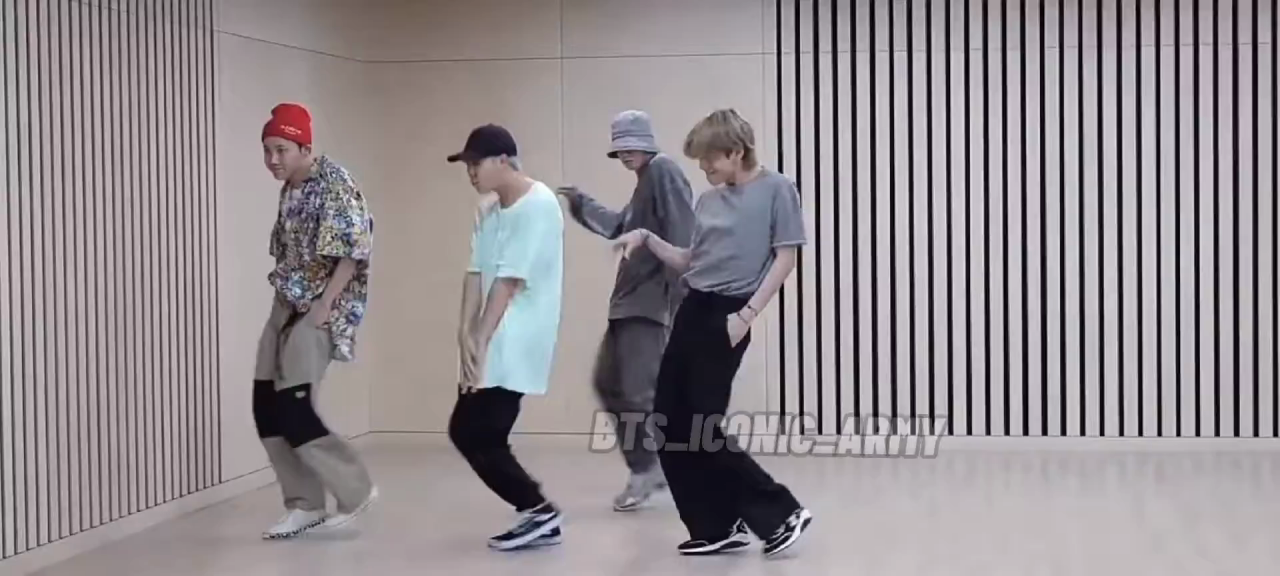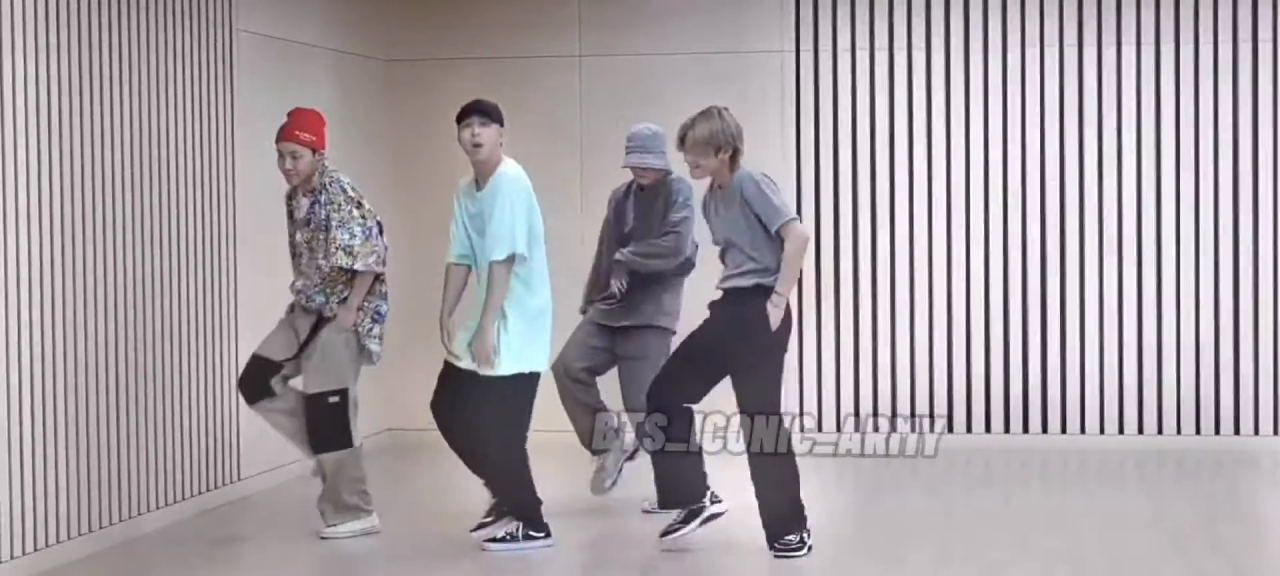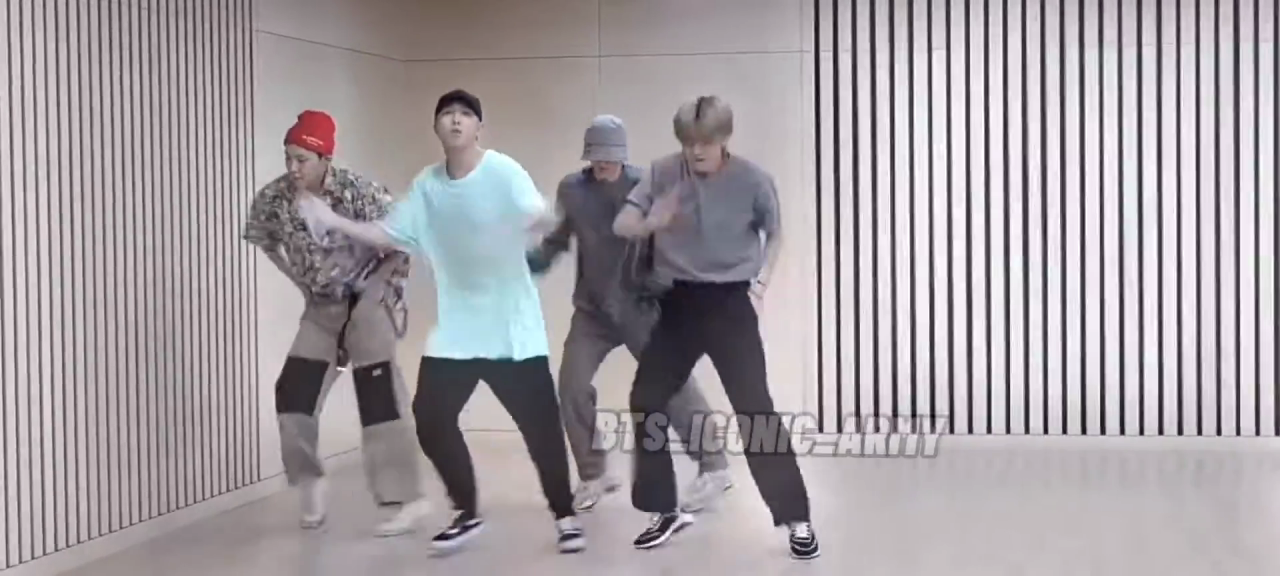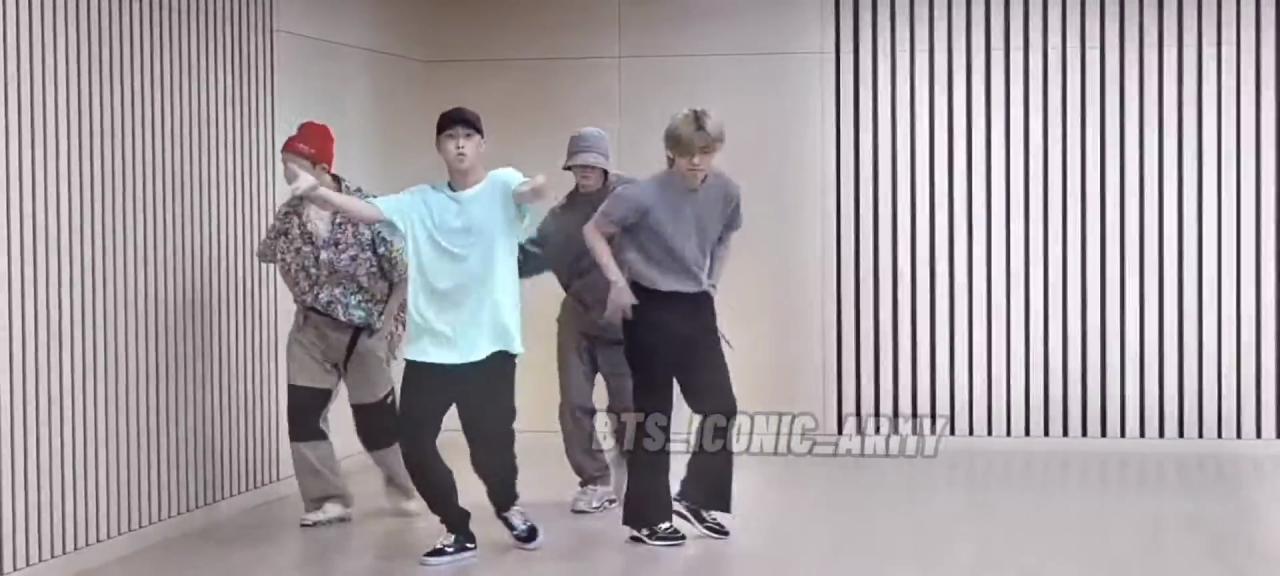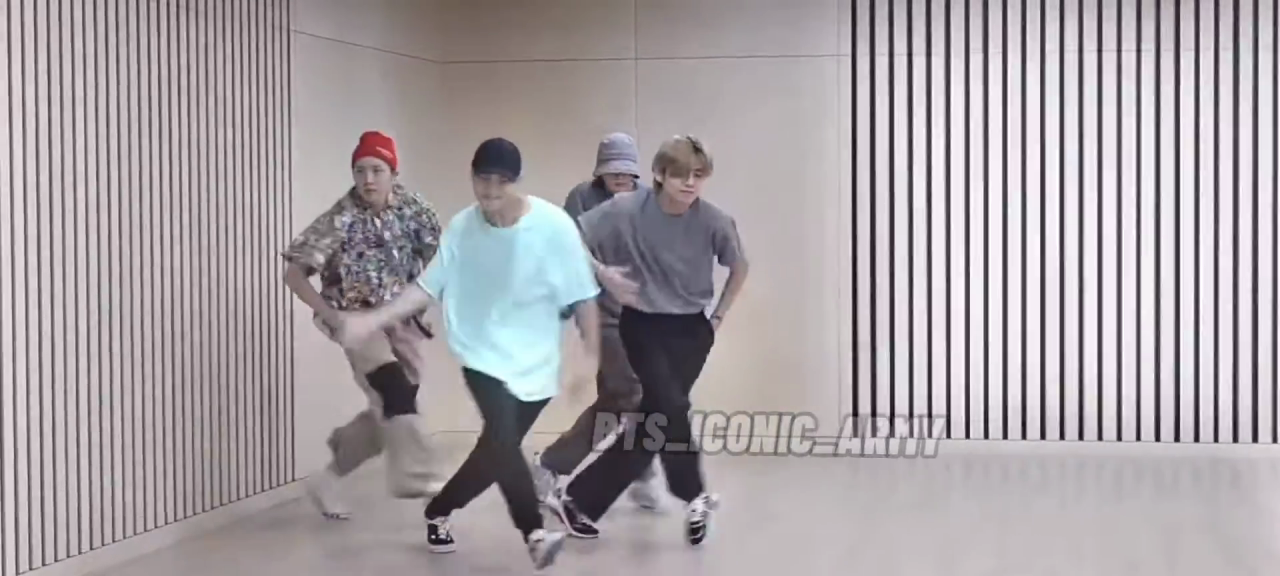
dt=0.4s
person 1, frame 1
left shoulder: (540, 205)
right shoulder: (489, 212)
left elbow: (509, 281)
right elbow: (476, 272)
left wrist: (479, 341)
right wrist: (465, 332)
left hip: (518, 342)
right hip: (495, 342)
left knee: (474, 432)
right knee: (471, 432)
left ankle: (536, 508)
right ankle: (537, 513)
person 1, frame 2
left shoulder: (510, 182)
right shoulder: (465, 191)
left elbow: (503, 259)
right elbow: (460, 258)
left wrist: (487, 327)
right wrist: (446, 315)
left hip: (517, 326)
right hip: (481, 326)
left knee: (501, 428)
right knee: (449, 410)
left ankle: (531, 523)
right ankle: (505, 499)
person 1, frame 3
left shoulder: (501, 171)
right shoulder: (426, 185)
left elbow: (540, 214)
right elbow: (393, 234)
left wrist: (534, 221)
right wrist: (337, 223)
left hip: (512, 325)
right hip: (456, 327)
left knee: (540, 421)
right knee: (431, 419)
left ankle: (566, 514)
right ankle: (466, 510)
person 1, frame 4
left shoulder: (504, 183)
right shoulder: (420, 199)
left elbow: (526, 191)
right elbow: (370, 211)
left wrist: (534, 189)
right wrist: (320, 193)
left hip: (489, 340)
right hip: (430, 344)
left knee: (491, 437)
right knee: (415, 440)
left ankle: (507, 506)
right ankle: (460, 530)
person 1, frame 5
left shoulder: (553, 225)
right shoulder: (462, 230)
left elbow: (582, 296)
right elbow: (429, 286)
left wrist: (591, 359)
right wrist: (376, 319)
left hip: (535, 362)
right hip: (484, 358)
left knee: (497, 449)
right knee: (501, 440)
left ankle: (440, 511)
right ankle: (535, 532)
person 2, frame 1
left shoulder: (776, 188)
right shoulder: (708, 199)
left elbow: (788, 257)
left wrist: (750, 311)
right wrist: (647, 237)
left hip: (727, 314)
right hip: (693, 309)
left knee: (699, 427)
right knee: (670, 424)
left ankle: (782, 513)
right ankle: (719, 525)
person 2, frame 2
left shoulder: (750, 185)
right shoulder: (712, 196)
left elbow: (797, 236)
left wrist: (779, 299)
left hip: (759, 311)
right hip: (731, 309)
left knee: (761, 419)
right knee: (665, 394)
left ankle: (791, 528)
right ankle: (695, 498)
person 2, frame 3
left shoulder: (754, 179)
right shoulder: (666, 172)
left elbow: (774, 237)
right elbow: (623, 226)
left wrist: (756, 284)
right wrist: (654, 220)
left hip: (730, 304)
right hip: (681, 302)
left knee: (754, 409)
right knee: (648, 402)
left ankle: (795, 517)
right ankle: (661, 511)
person 2, frame 4
left shoulder: (726, 191)
right shoulder: (644, 194)
right elbow: (592, 229)
left wrist: (712, 284)
right wrist: (616, 280)
left hip: (697, 308)
right hip: (649, 310)
left knee: (719, 407)
right knee: (652, 412)
left ankle: (699, 500)
right ankle: (647, 517)
person 2, frame 5
left shoulder: (715, 222)
right shoulder: (627, 210)
left elbow: (739, 269)
left wrist: (718, 316)
left hip: (691, 329)
right hip: (644, 325)
left knee: (651, 422)
right knee: (670, 409)
left ankle: (582, 501)
right ankle: (691, 497)
person 3, frame 1
left shoulder: (332, 181)
right shoulder: (289, 190)
left elbow: (357, 246)
left wrist: (329, 302)
right wrist: (286, 292)
left hip: (319, 311)
right hip: (287, 307)
left knee: (296, 407)
right knee: (268, 405)
left ankle: (356, 488)
right ankle: (304, 505)
person 3, frame 2
left shoulder: (337, 191)
right shoulder: (297, 194)
left elbow: (368, 252)
left wrist: (352, 309)
right wrist: (302, 293)
left hip: (338, 314)
right hip: (303, 311)
left knee: (329, 410)
right knee: (254, 381)
left ankle: (355, 513)
right ankle: (324, 446)
person 3, frame 3
left shoulder: (354, 189)
right shoulder: (276, 196)
right elbow: (264, 237)
left wrist: (382, 285)
right wrist: (298, 277)
left hip: (364, 301)
right hip: (321, 305)
left knee: (379, 394)
right knee: (292, 389)
left ankle: (408, 498)
right ankle: (310, 481)
person 3, frame 4
right shoulder: (291, 212)
left elbow: (401, 269)
right elbow: (281, 261)
left wrist: (389, 320)
right wrist: (302, 298)
left hip: (362, 328)
right hip: (313, 324)
left knee: (376, 417)
right knee: (303, 413)
left ankle: (401, 484)
right ankle: (331, 498)
person 3, frame 5
left shoulder: (409, 204)
right shoulder: (341, 217)
left elbow: (436, 252)
right elbow: (293, 268)
right wrist: (324, 310)
left hip: (400, 318)
left knee: (400, 399)
right knee: (394, 391)
left ankle: (331, 475)
right ankle: (416, 478)
person 4, frame 1
left shoulder: (664, 172)
right shoulder: (646, 180)
left elbow: (681, 238)
right elbow: (618, 226)
left wrist: (673, 292)
right wrist: (579, 202)
left hip: (651, 301)
right hip: (630, 298)
left knee: (637, 393)
right knee: (608, 384)
left ankle: (646, 475)
right ankle: (644, 468)
person 4, frame 2
left shoulder: (677, 189)
right shoulder: (622, 195)
left elbow: (677, 243)
left wrist: (627, 260)
right wrist: (590, 301)
left hip: (651, 311)
right hip: (609, 306)
left knee: (645, 402)
right knee: (568, 367)
right ankle: (610, 442)
person 4, frame 3
right shoulder: (573, 189)
right elbow: (557, 240)
right wrist: (532, 261)
left hip: (642, 304)
right hip: (593, 307)
left knee: (675, 383)
right knee: (573, 384)
left ankle: (713, 469)
right ankle: (593, 475)
person 4, frame 4
right shoulder: (563, 214)
right elbow: (532, 259)
left hip: (626, 320)
right hip: (579, 321)
left knee: (628, 407)
right knee: (576, 404)
right ankle: (595, 482)
person 4, frame 5
right shoulder: (582, 200)
right hip: (603, 315)
left knee: (614, 400)
right knee: (633, 393)
left ankle: (549, 468)
right ankle: (643, 479)
